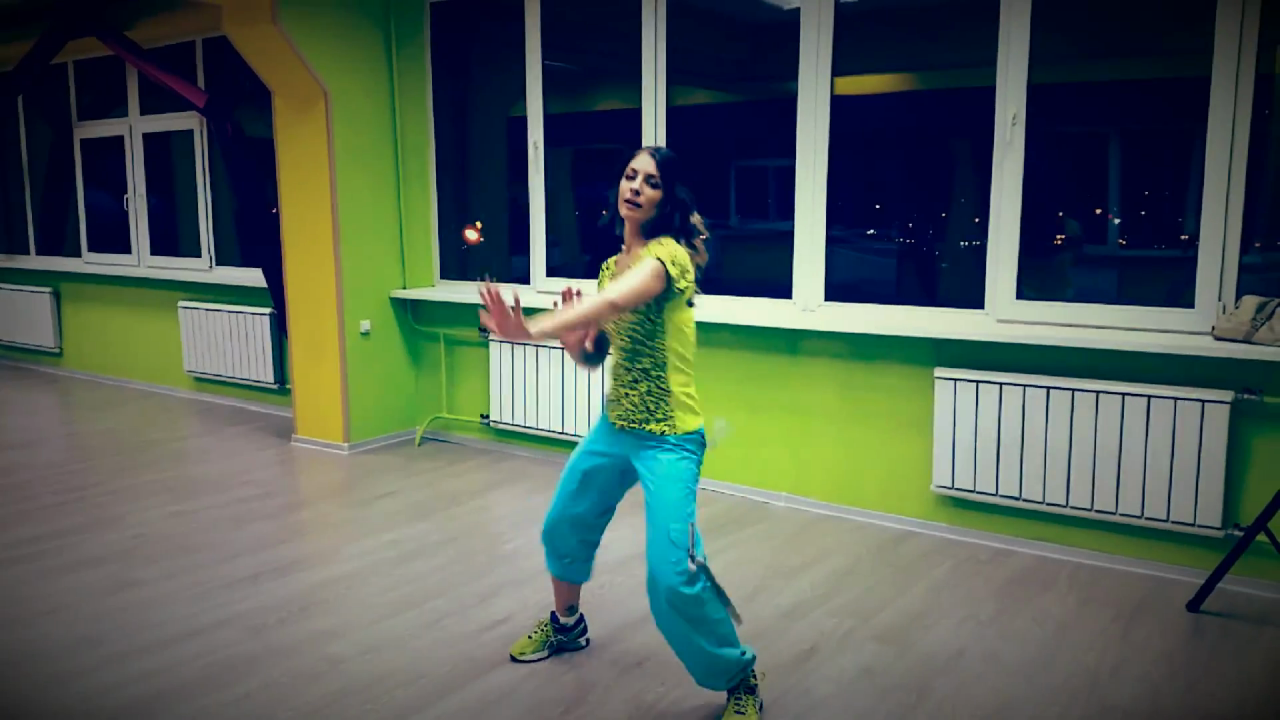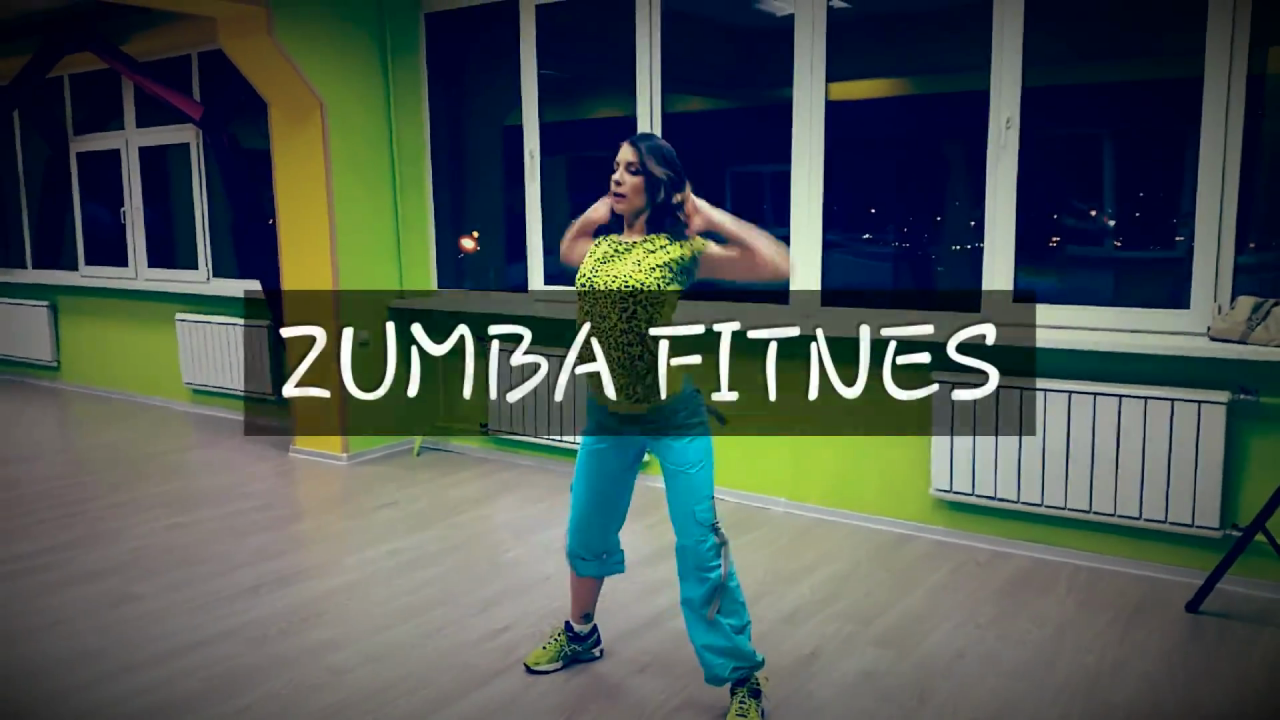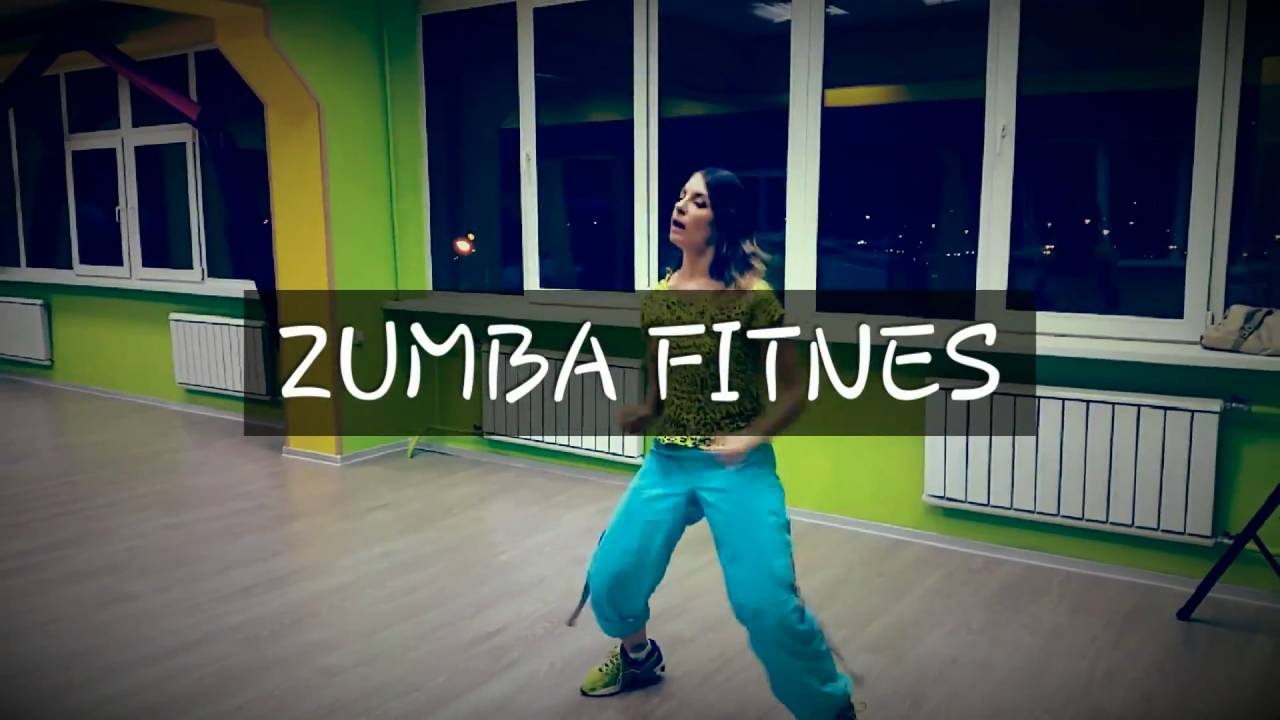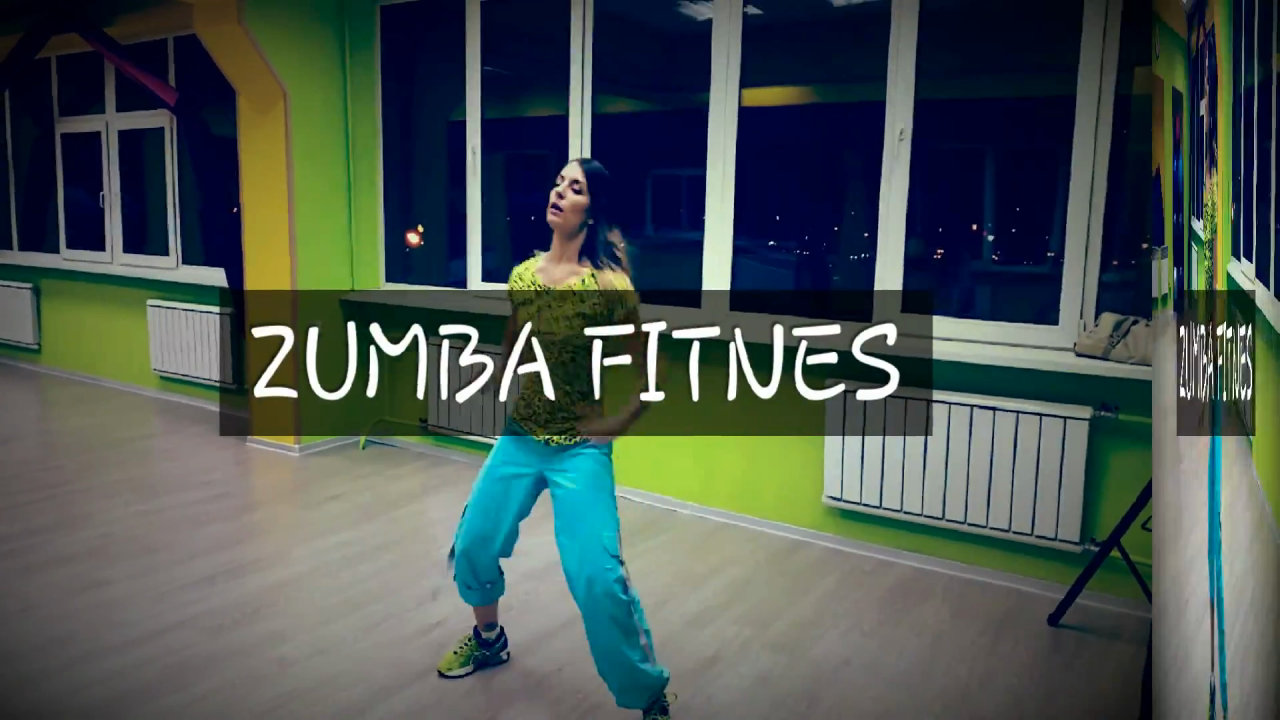
dt=1s
person 1, frame 1
left shoulder: (669, 254)
right shoulder: (614, 265)
left elbow: (610, 304)
right elbow: (592, 356)
left wrist: (530, 330)
right wrist: (578, 339)
left hip: (669, 438)
right hip: (615, 429)
left knee: (671, 573)
right knee: (564, 527)
right ankle: (567, 624)
person 1, frame 2
left shoulder: (681, 246)
right shoulder: (604, 243)
left elbow: (777, 267)
right elbow: (568, 248)
left wrist: (709, 213)
right wrist: (600, 209)
left hip: (673, 413)
right hip: (606, 412)
left knee: (698, 542)
right knee: (589, 530)
right ankle: (580, 633)
person 1, frame 3
left shoulder: (753, 296)
right shoulder: (657, 297)
left elbow: (792, 392)
left wrist: (749, 437)
right wrist: (642, 412)
left hip: (738, 467)
right hip: (669, 463)
left knee: (770, 608)
right knee: (608, 581)
right ankle: (638, 657)
person 1, frame 4
left shoulder: (611, 281)
right shoulder: (522, 276)
left elbow: (644, 362)
left wrist: (619, 420)
left hip: (582, 445)
right hip: (521, 436)
left knee: (599, 578)
right knee: (471, 548)
right ankle: (487, 638)
